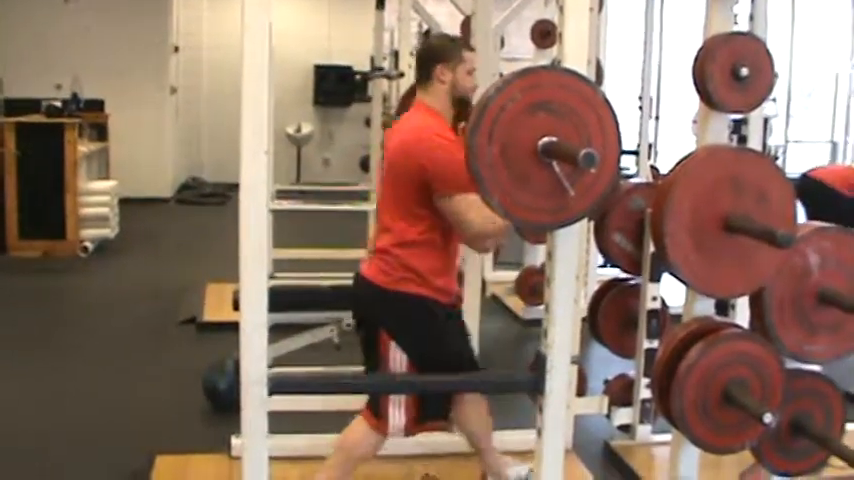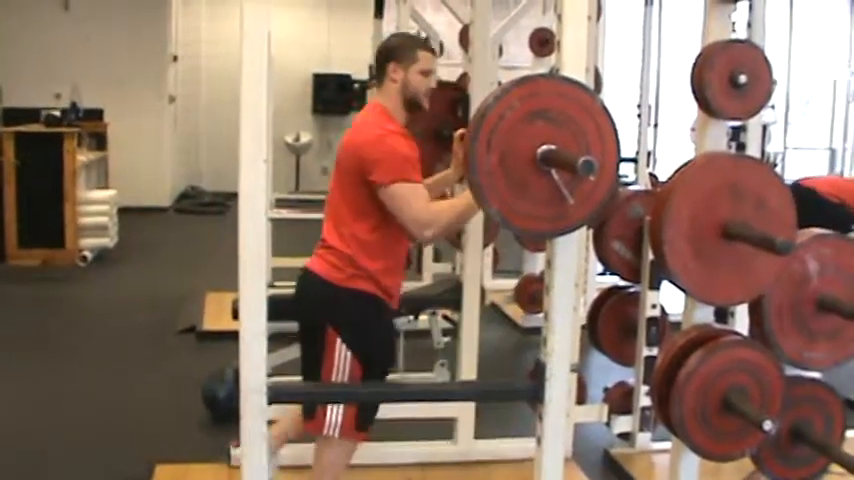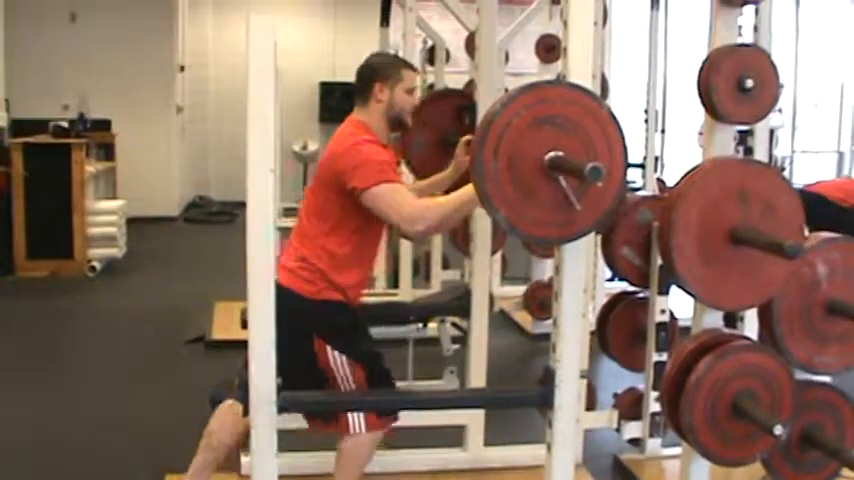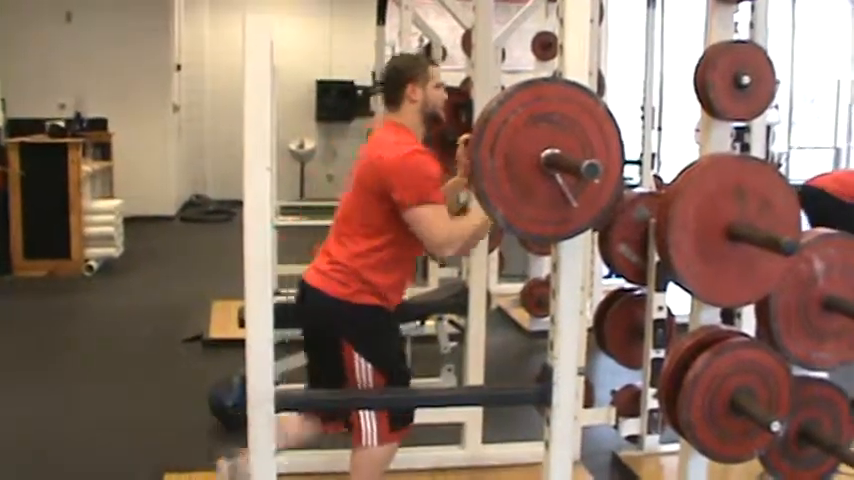
dt=0.3s
person 1, frame 1
left shoulder: (418, 127)
right shoulder: (436, 142)
right elbow: (481, 233)
left hip: (424, 290)
right hip: (400, 295)
left knee: (465, 380)
right knee: (389, 414)
person 1, frame 2
left shoulder: (379, 126)
right shoulder: (386, 140)
left elbow: (415, 201)
right elbow: (425, 225)
left wrist: (455, 172)
left hip: (343, 284)
right hip: (346, 293)
left knee: (336, 397)
right knee: (344, 411)
person 1, frame 3
left shoulder: (360, 142)
right shoulder: (362, 151)
left elbow: (401, 201)
right elbow: (414, 222)
left wrist: (453, 174)
left hip: (295, 292)
right hip: (316, 302)
left knee: (251, 398)
right knee: (371, 414)
person 1, frame 4
left shoulder: (391, 142)
right shoulder: (407, 158)
left elbow: (423, 213)
right elbow: (445, 243)
left wrist: (463, 178)
left hip: (326, 291)
right hip: (348, 305)
left knee: (333, 407)
right knee: (387, 423)
